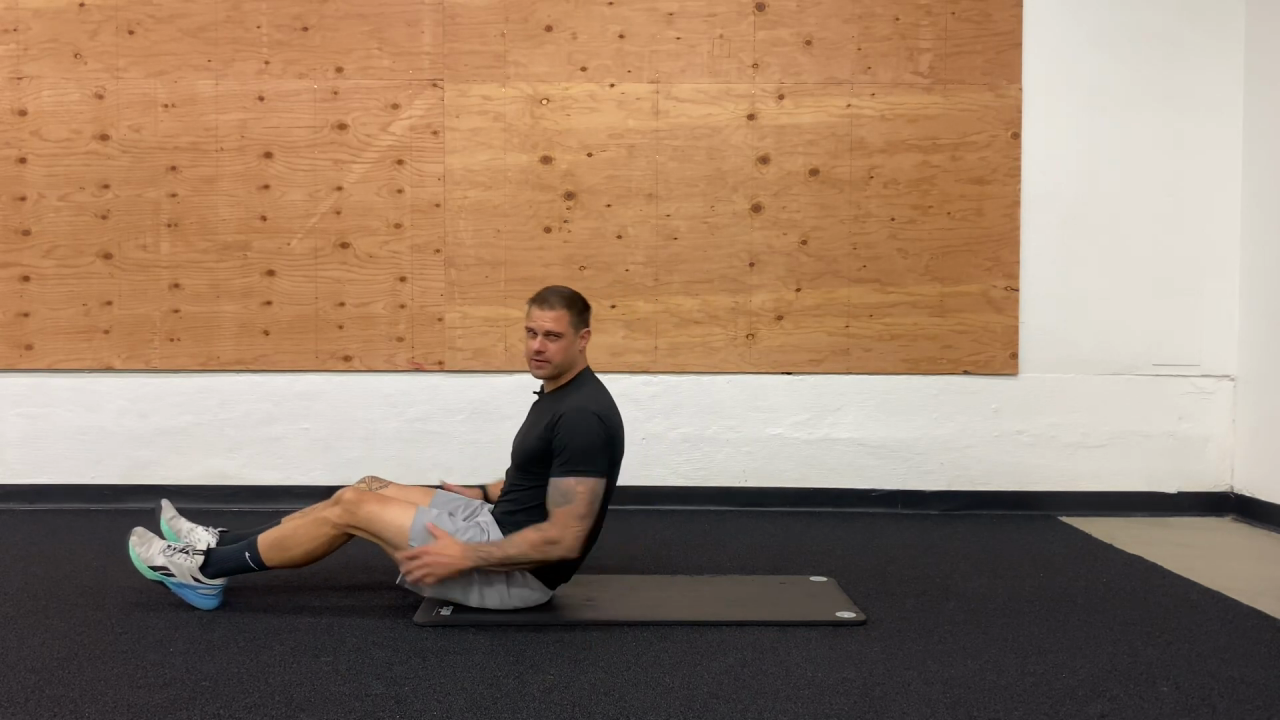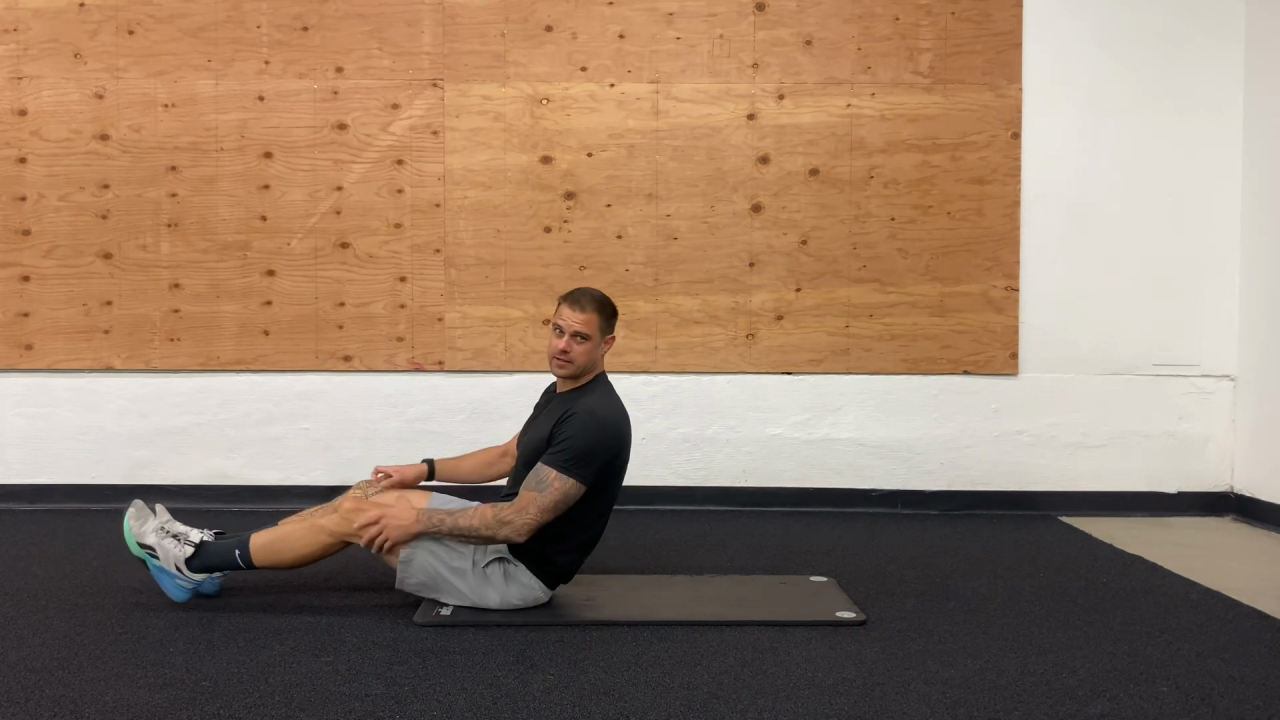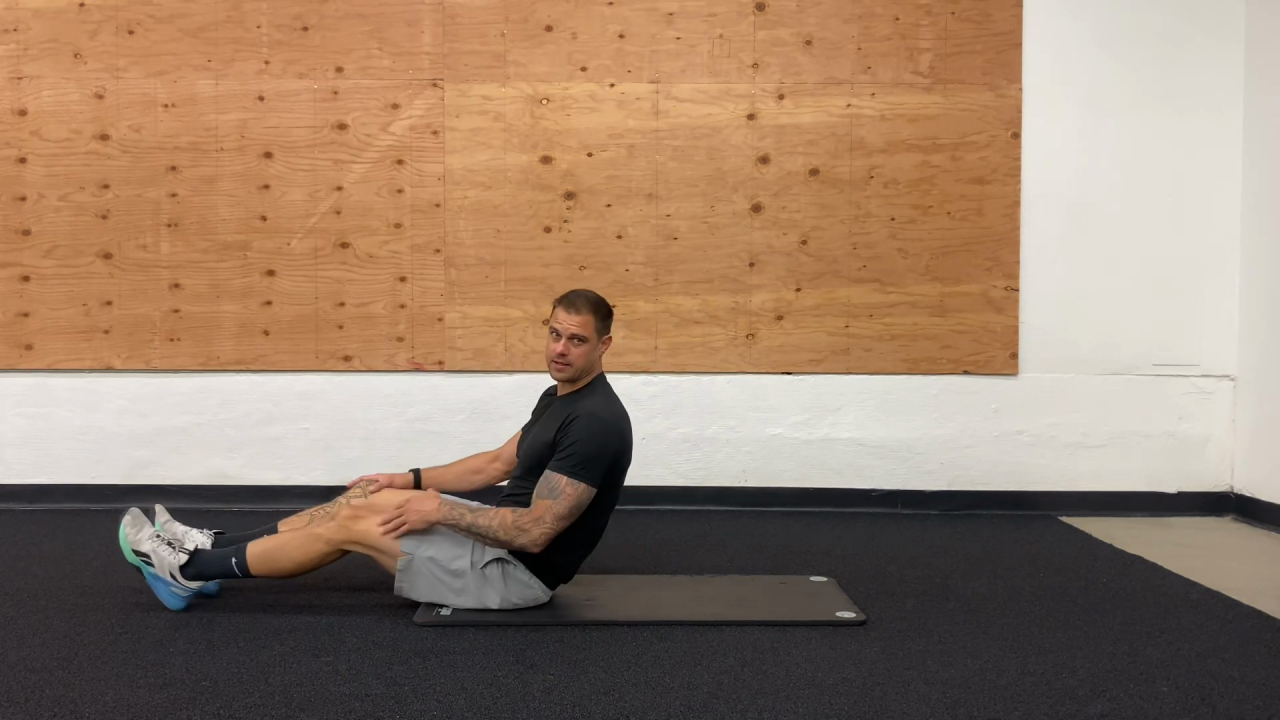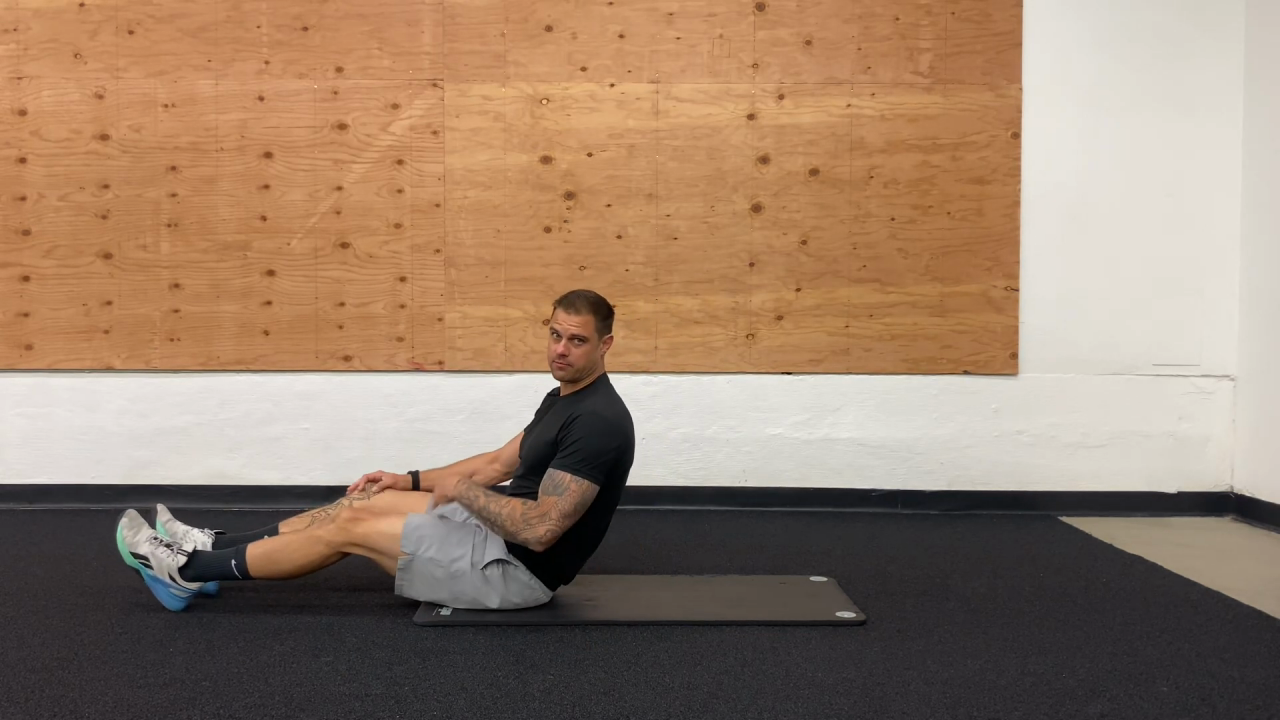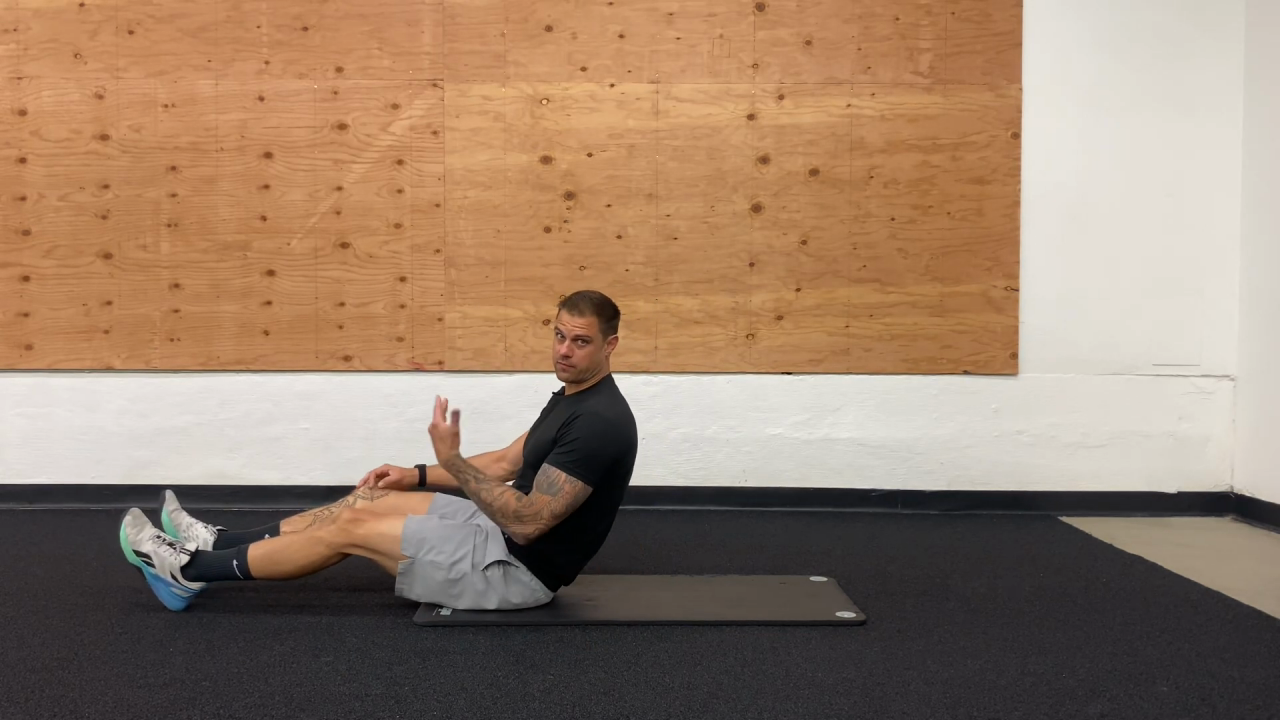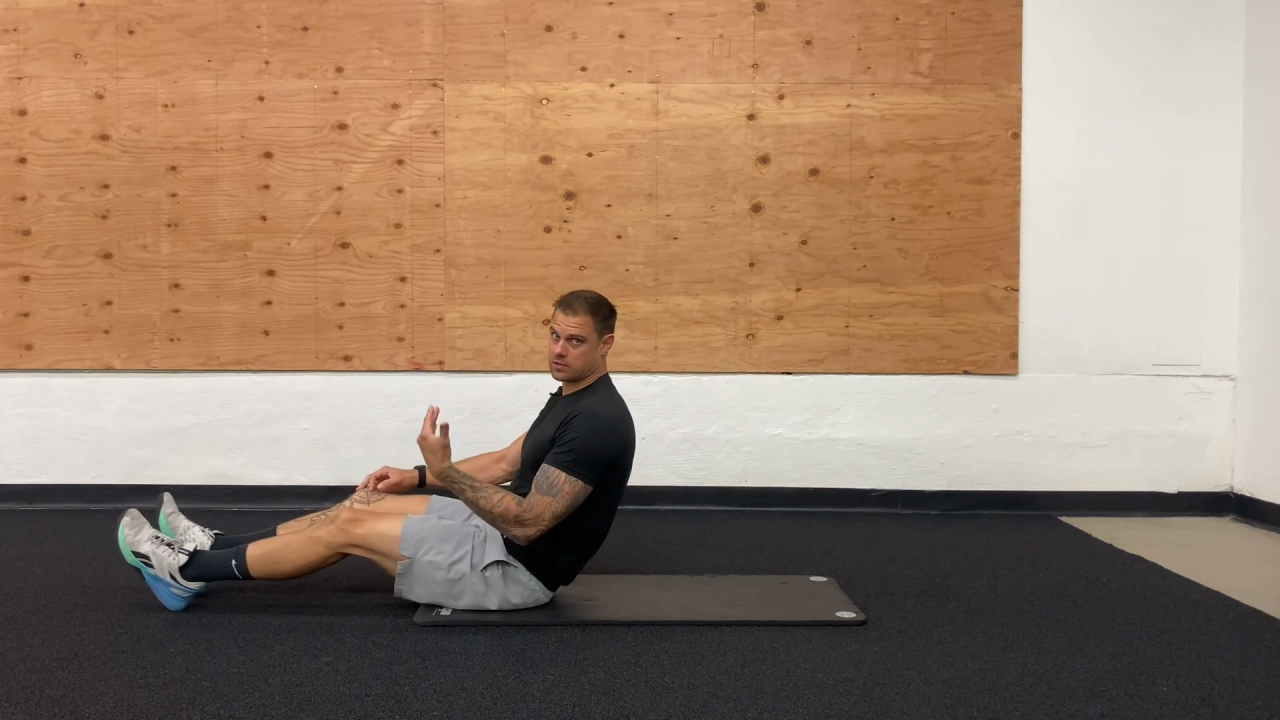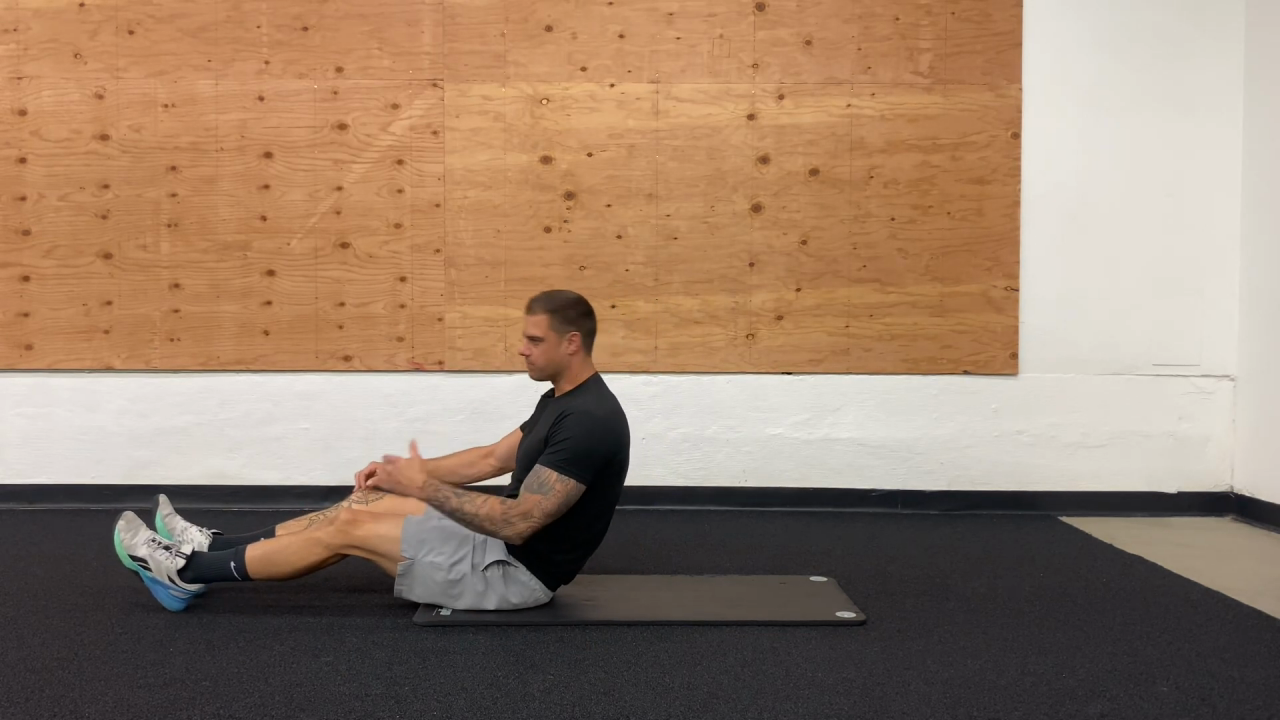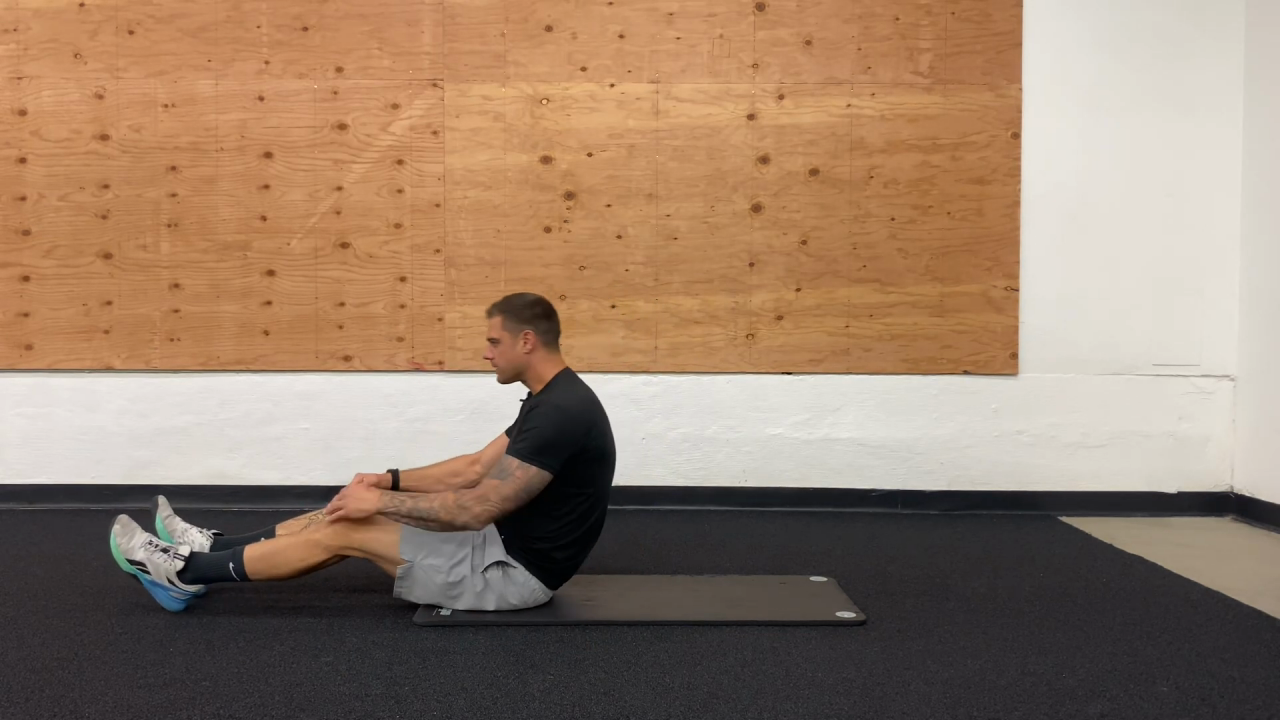
dt=0.2s
person 1, frame 1
left shoulder: (581, 416)
right shoulder: (558, 392)
left elbow: (565, 540)
left wrist: (465, 558)
right wrist: (485, 496)
left hip: (518, 574)
right hip: (502, 529)
left knee: (353, 508)
right knee: (370, 491)
left ankle: (205, 569)
right ankle: (218, 546)
person 1, frame 2
left shoulder: (592, 419)
right shoulder: (562, 393)
left elbow: (517, 522)
right elbow: (510, 456)
left wrist: (419, 520)
right wrist: (424, 470)
left hip: (518, 570)
right hip: (506, 543)
left knee: (354, 519)
right knee: (366, 496)
left ankle: (193, 562)
right ankle: (210, 548)
person 1, frame 3
left shoulder: (595, 422)
right shoulder: (559, 397)
left elbow: (532, 532)
right elbow: (501, 463)
left wrist: (438, 510)
right wrist: (412, 479)
left hip: (517, 570)
right hip: (505, 540)
left knee: (351, 525)
right knee: (364, 499)
left ankle: (186, 570)
right ankle: (210, 549)
person 1, frame 4
left shoulder: (597, 421)
right shoulder: (564, 398)
left elbow: (540, 530)
right elbow: (502, 463)
left wrist: (465, 492)
right wrist: (410, 481)
left hip: (517, 568)
right hip: (504, 536)
left knee: (351, 527)
right knee: (363, 500)
left ankle: (189, 571)
right ankle: (211, 548)
person 1, frame 5
left shoulder: (598, 422)
right shoulder: (572, 398)
left elbow: (526, 522)
right elbow: (509, 462)
left wrist: (452, 461)
right wrist: (417, 476)
left hip: (516, 568)
right hip: (504, 535)
left knee: (352, 528)
right knee: (367, 500)
left ankle: (188, 569)
right ankle: (214, 543)
person 1, frame 6
left shoulder: (595, 421)
right shoulder: (571, 398)
left elbow: (526, 522)
right elbow: (508, 463)
left wrist: (445, 470)
right wrist: (417, 476)
left hip: (517, 568)
right hip: (506, 538)
left knee: (351, 527)
right knee: (365, 504)
left ankle: (187, 570)
right ankle: (212, 546)
person 1, frame 7
left shoulder: (587, 420)
right shoulder: (565, 400)
left elbow: (519, 523)
right elbow: (494, 458)
left wrist: (423, 487)
right wrist: (411, 470)
left hip: (518, 571)
right hip: (510, 544)
left knee: (349, 529)
right knee: (358, 508)
left ankle: (185, 572)
right ankle: (209, 548)
person 1, frame 8
left shoulder: (560, 414)
right shoulder: (554, 400)
left elbow: (478, 509)
right elbow: (481, 470)
left wrist: (381, 502)
right wrist: (389, 480)
left hip: (516, 570)
right hip: (511, 542)
left knee: (346, 531)
right knee: (350, 509)
left ankle: (185, 572)
right ankle: (210, 548)
